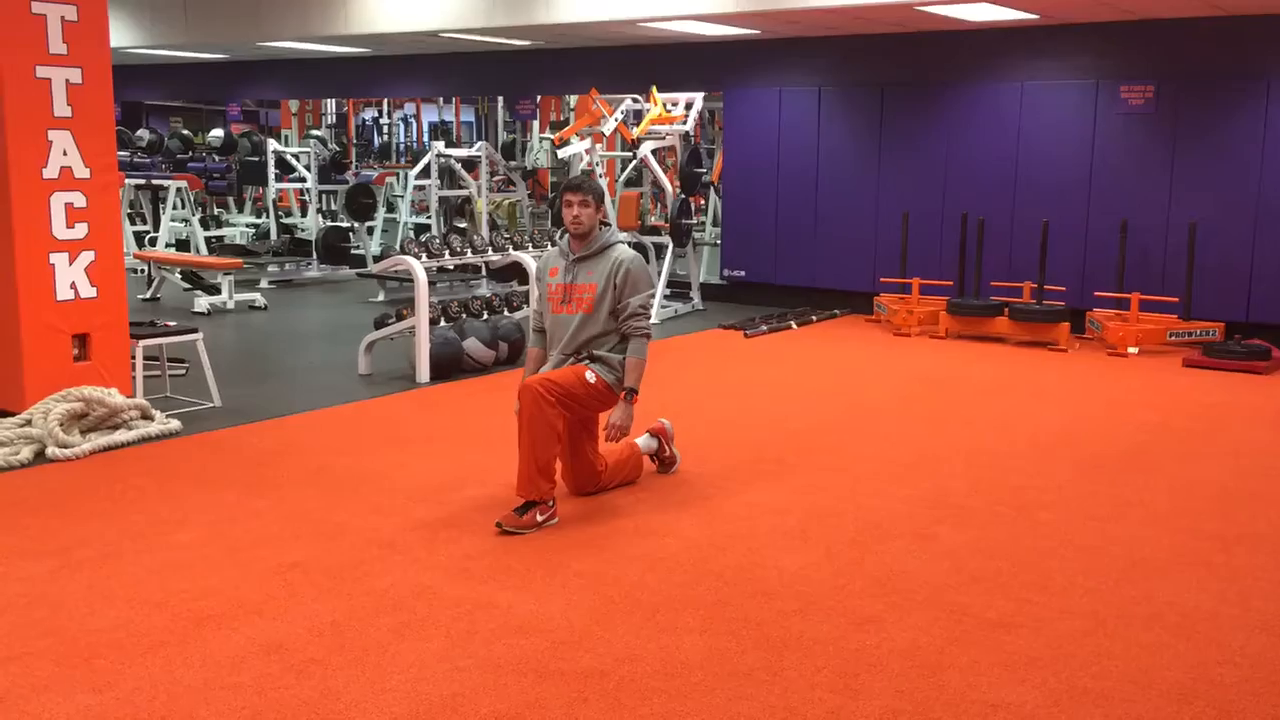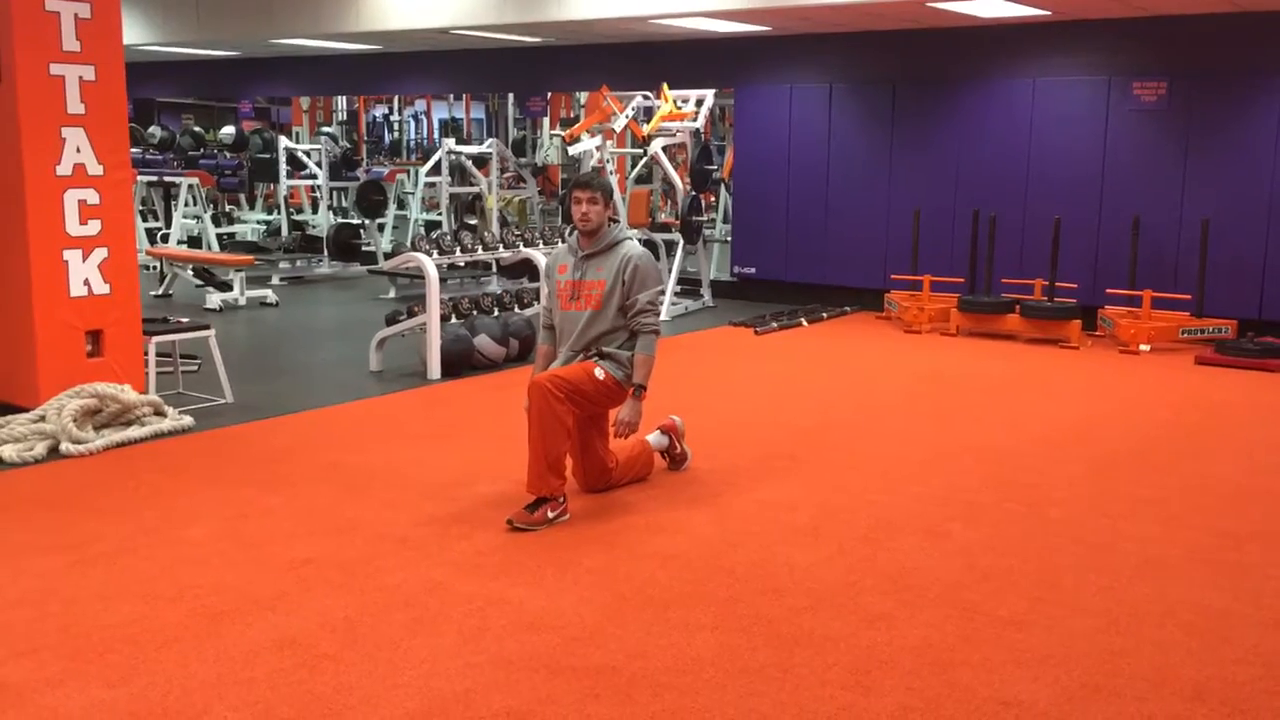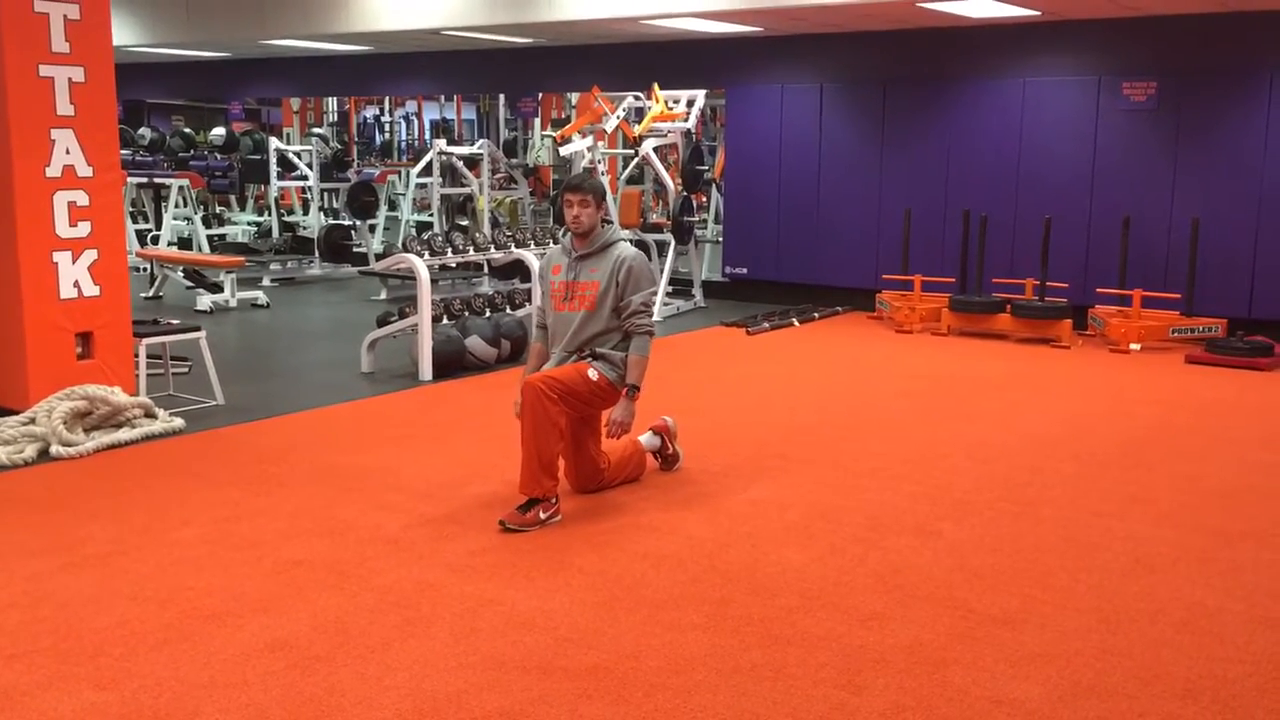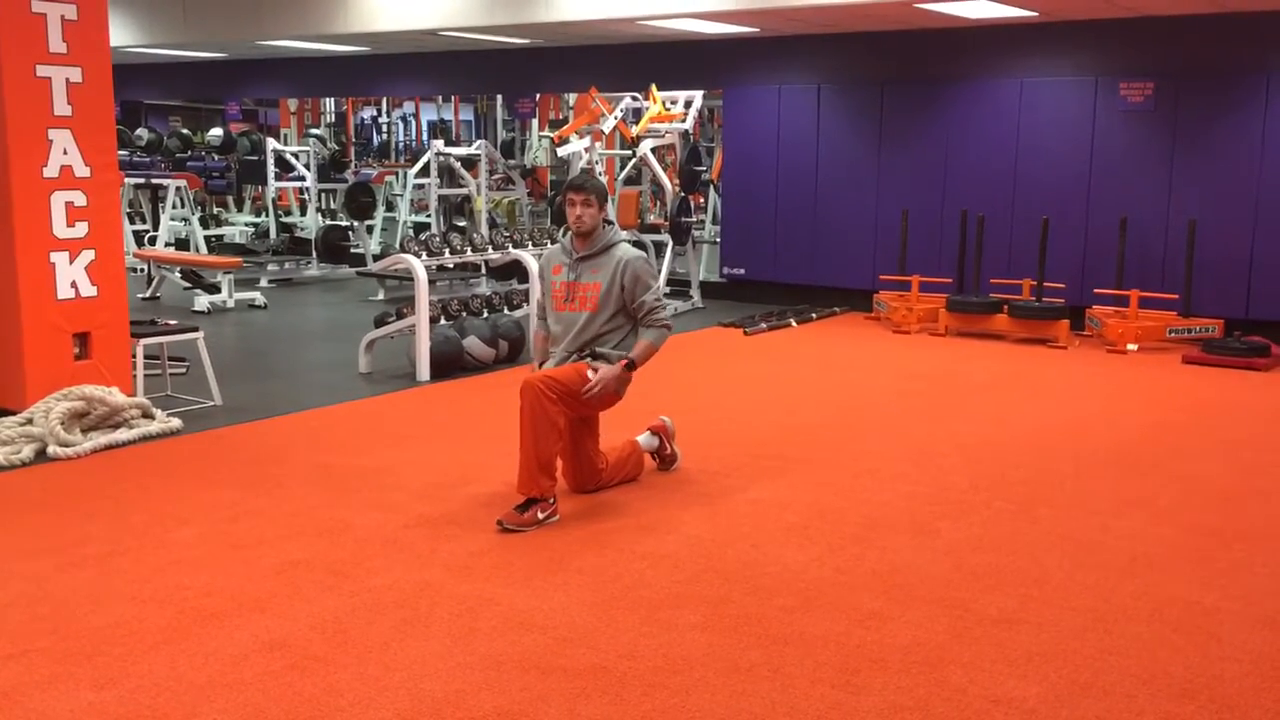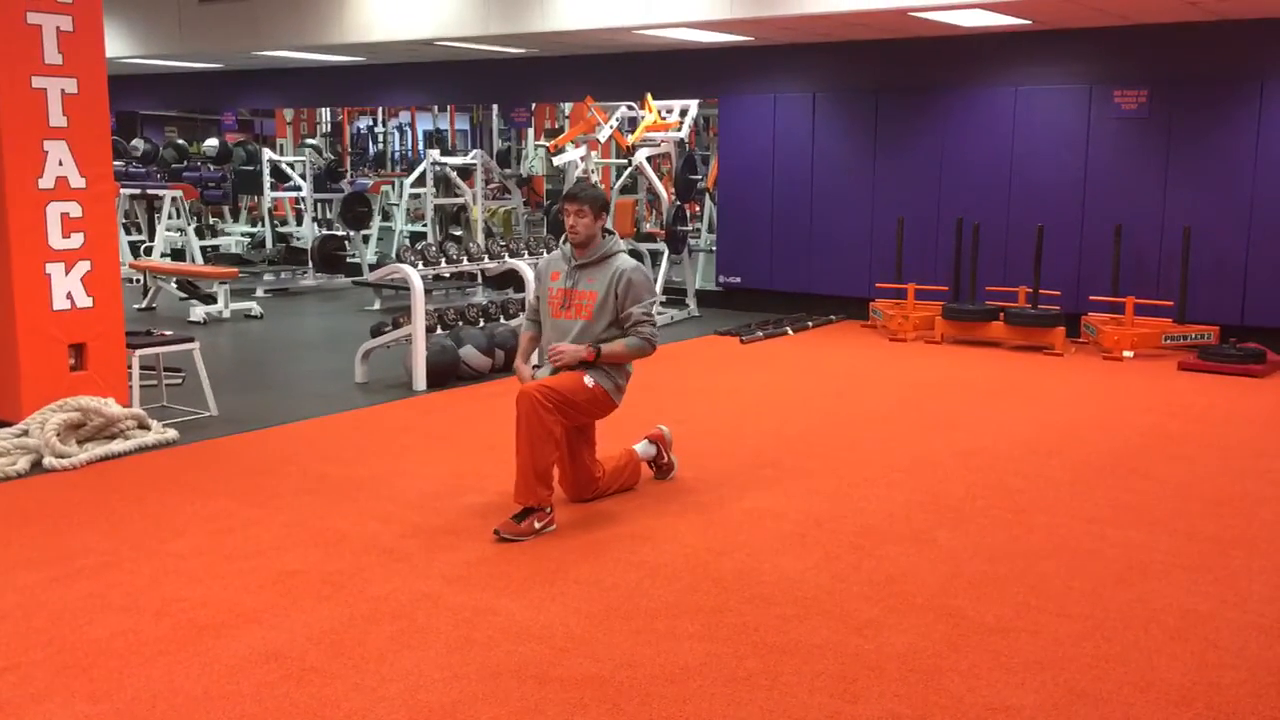
dt=1s
person 1, frame 1
left shoulder: (624, 262)
right shoulder: (549, 263)
left elbow: (638, 335)
right elbow: (539, 331)
left wrist: (628, 400)
right wrist: (523, 392)
left hip: (600, 371)
right hip: (563, 375)
left knee: (537, 390)
right knee: (584, 481)
left ankle: (538, 501)
right ankle: (652, 443)
person 1, frame 2
left shoulder: (633, 258)
right shoulder: (558, 259)
left elbow: (646, 331)
right elbow: (548, 327)
left wrist: (636, 396)
right wrist: (533, 388)
left hip: (610, 368)
right hip: (573, 372)
left knee: (546, 387)
right knee: (596, 477)
left ankle: (549, 497)
right ankle: (662, 440)
person 1, frame 3
left shoulder: (626, 260)
right shoulder: (552, 260)
left elbow: (641, 333)
right elbow: (543, 328)
left wrist: (629, 397)
right wrist: (523, 386)
left hip: (603, 369)
right hip: (565, 370)
left knee: (540, 388)
right knee: (587, 478)
left ankle: (542, 498)
right ankle: (654, 440)
person 1, frame 4
left shoulder: (628, 261)
right shoulder: (552, 258)
left elbow: (657, 325)
left wrist: (622, 367)
right wrist: (538, 365)
left hip: (600, 373)
right hip: (563, 372)
left knee: (536, 390)
right knee: (585, 479)
left ankle: (541, 499)
right ankle: (652, 440)
person 1, frame 5
left shoulder: (625, 271)
right shoulder: (549, 264)
left elbow: (645, 341)
right elbow: (533, 319)
left wrist: (588, 352)
right wrist: (521, 360)
left hip: (598, 380)
right hip: (557, 380)
left knee: (532, 397)
right knee: (582, 487)
left ankle: (537, 508)
right ankle: (649, 449)
